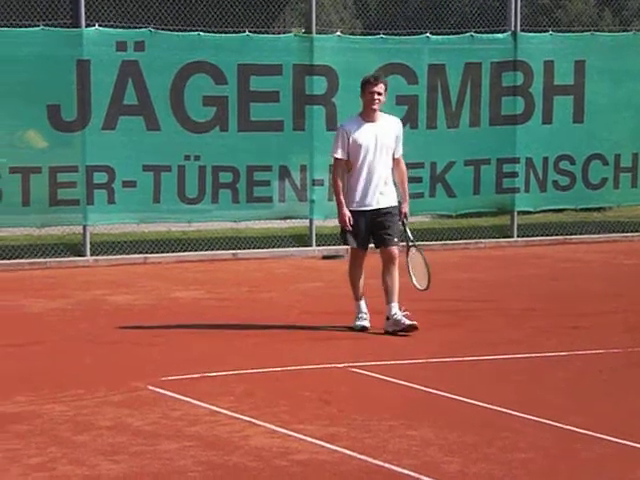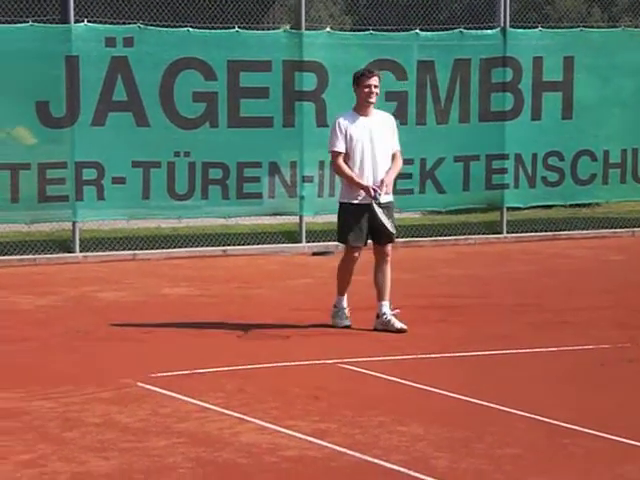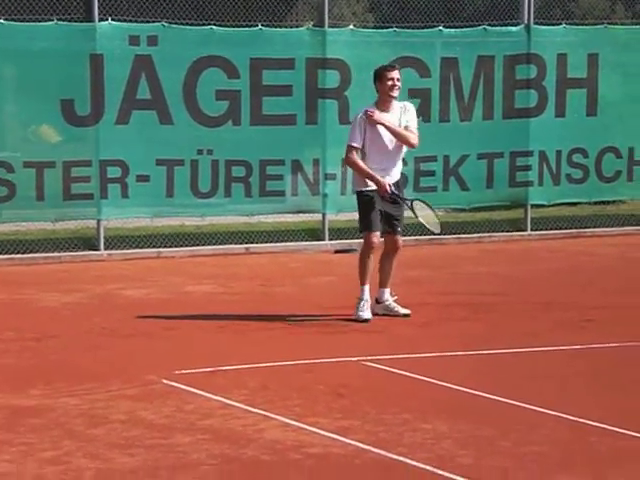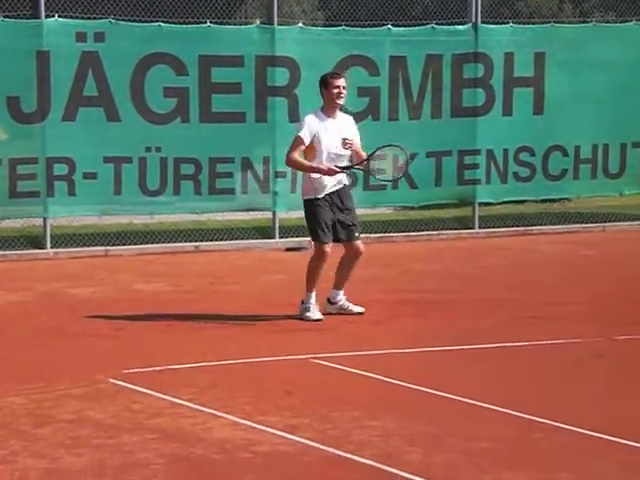
dt=1s
person 1, frame 1
left shoulder: (394, 125)
right shoulder: (347, 128)
left elbow: (398, 164)
right elbow: (338, 170)
left wrist: (405, 200)
right wrist: (341, 207)
left hip: (387, 204)
right hip: (356, 205)
left knee: (391, 256)
right knee: (357, 257)
left ankle: (393, 316)
right ankle: (361, 311)
person 1, frame 2
left shoulder: (388, 120)
right shoulder: (342, 122)
left elbow: (397, 157)
right elbow: (337, 163)
left wrist: (390, 176)
right wrist: (362, 185)
left hip: (384, 200)
right hip: (353, 201)
left knee: (384, 254)
right knee: (352, 254)
left ankle: (384, 314)
right ankle: (340, 306)
person 1, frame 3
left shoulder: (406, 109)
right shoulder: (363, 118)
left elbow: (413, 142)
right elbow: (350, 157)
left wrist: (384, 122)
right wrist: (376, 179)
left hip: (393, 185)
right hip: (368, 187)
left knee: (394, 243)
right knee: (372, 240)
left ankle: (383, 299)
right ankle: (364, 298)
person 1, frame 4
left shoulder: (348, 121)
right shoulder: (310, 122)
left elbow: (361, 159)
right elbow: (291, 158)
left wrist: (356, 151)
right wrist: (319, 169)
left hip: (341, 192)
right hip: (317, 195)
left knee: (356, 249)
right knee: (323, 250)
left ankle: (335, 299)
right ankle: (309, 302)
